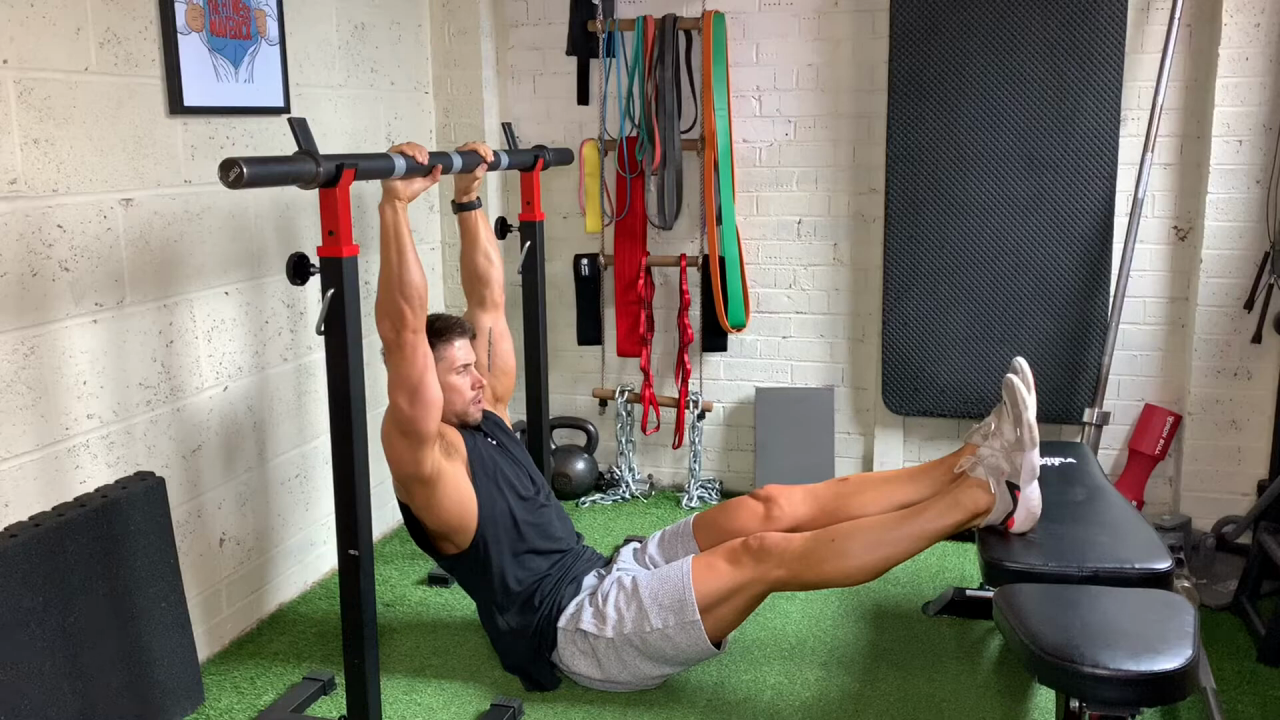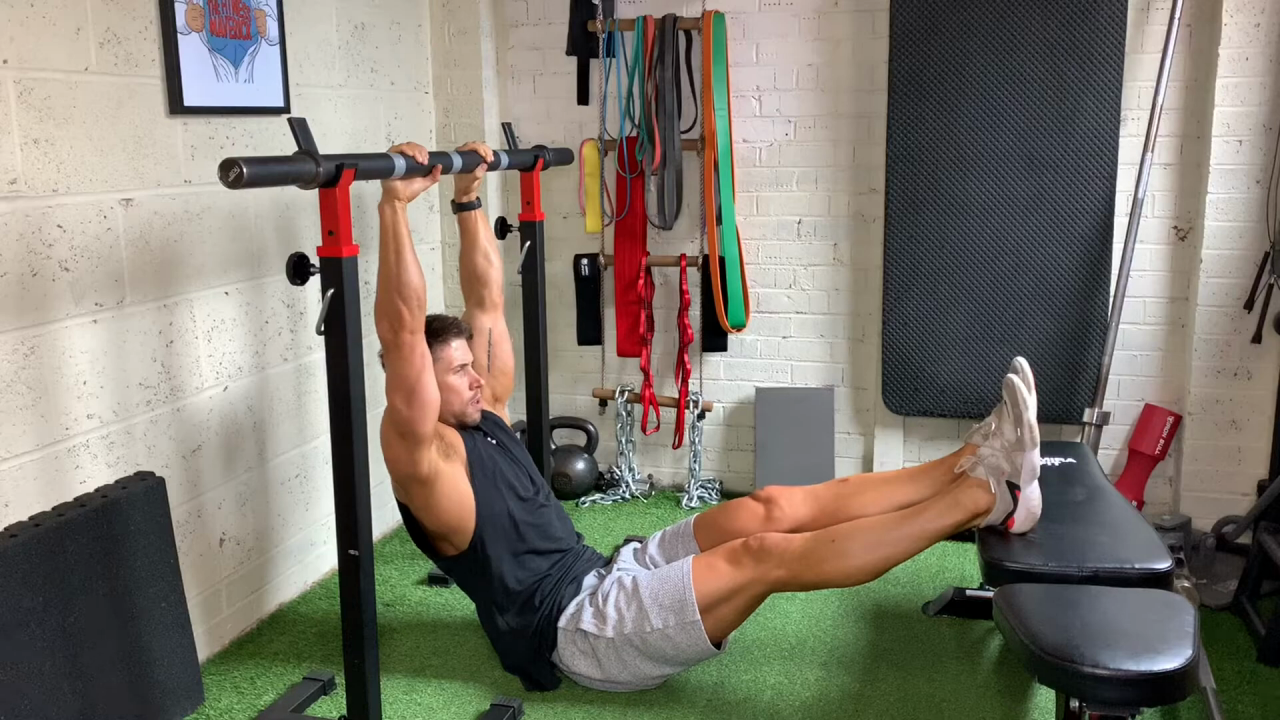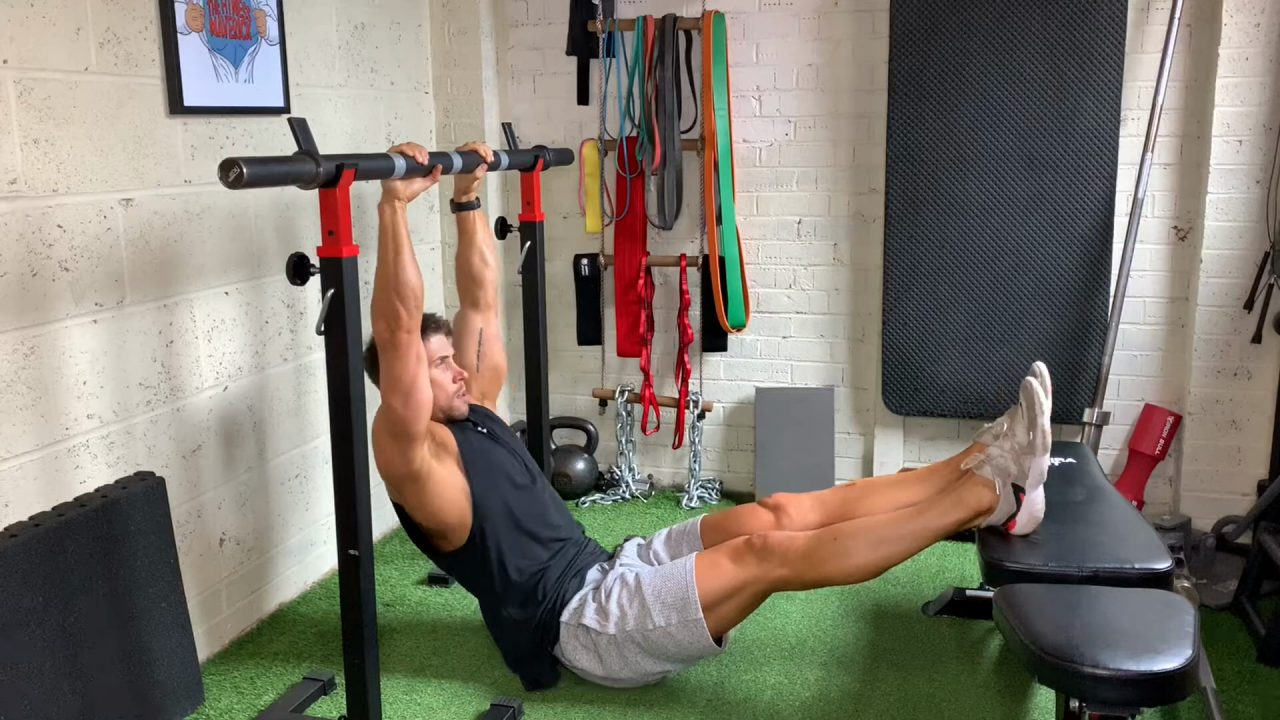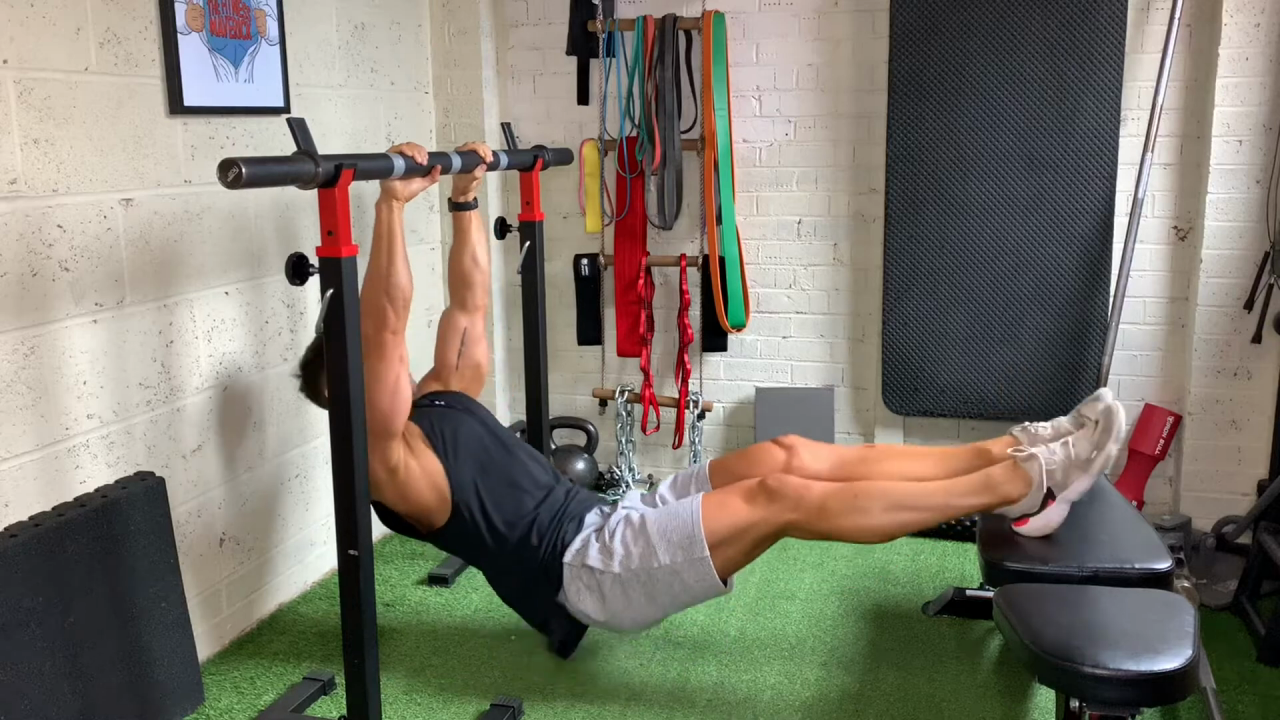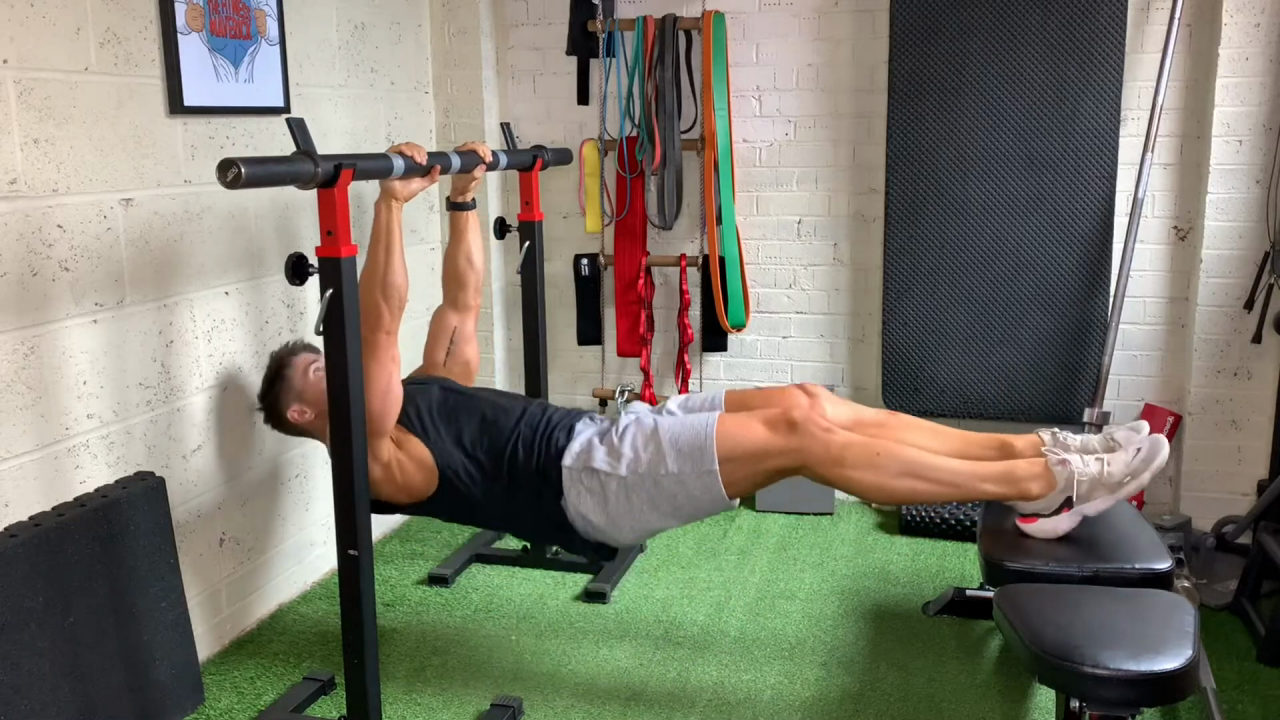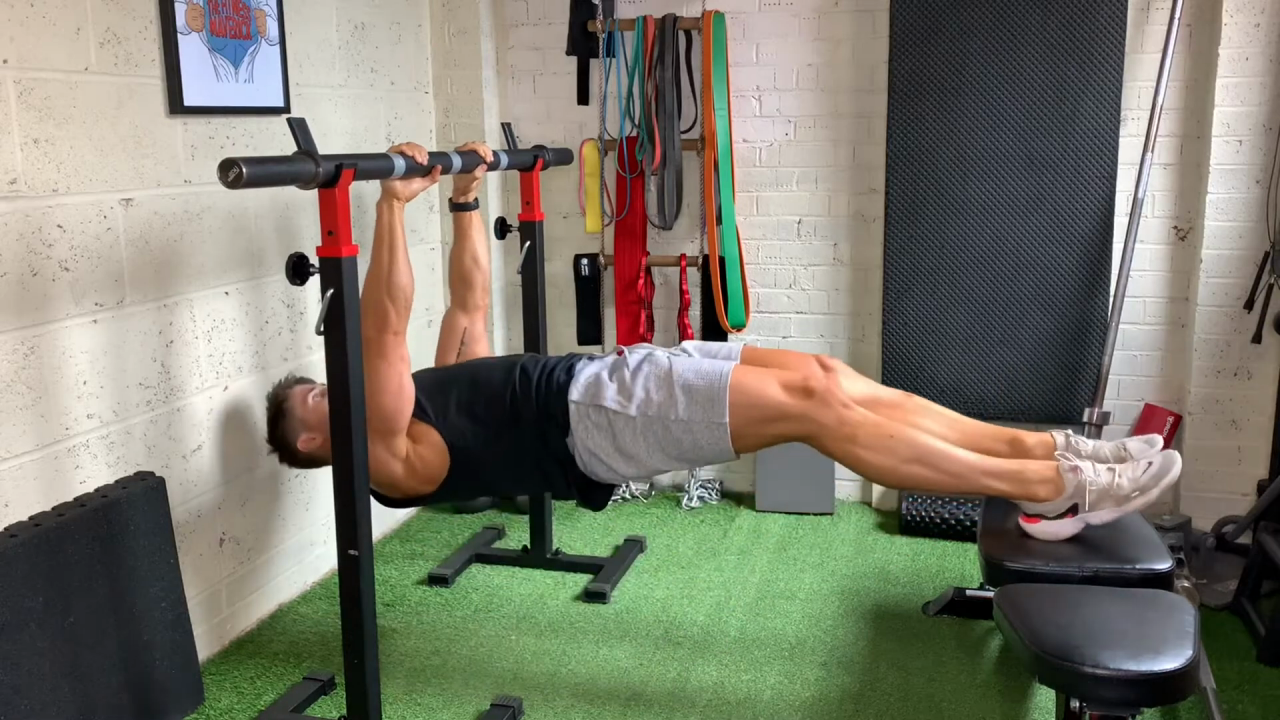
dt=0.3s
person 1, frame 1
left shoulder: (484, 416)
right shoulder: (423, 454)
left elbow: (487, 307)
right elbow: (402, 334)
left wrist: (468, 198)
right wrist: (395, 204)
left hip: (602, 581)
right hip: (577, 630)
left knee: (769, 508)
right knee: (765, 553)
left ankle: (972, 464)
right ankle: (987, 494)
person 1, frame 2
left shoulder: (483, 416)
right shoulder: (422, 457)
left elbow: (486, 310)
right elbow: (402, 336)
left wrist: (467, 199)
right wrist: (395, 206)
left hip: (602, 582)
right hip: (579, 630)
left knee: (769, 511)
right knee: (767, 555)
left ankle: (972, 464)
right ankle: (987, 495)
person 1, frame 3
left shoulder: (471, 413)
right shoulder: (414, 454)
left elbow: (480, 311)
right elbow: (395, 333)
left wrist: (467, 199)
right wrist: (395, 204)
left hip: (607, 575)
right hip: (584, 622)
left knee: (776, 514)
right knee: (767, 551)
left ankle: (980, 467)
right ankle: (993, 493)
person 1, frame 4
left shoulder: (443, 397)
right shoulder: (391, 453)
left elbow: (469, 307)
right elbow: (381, 329)
left wrist: (466, 200)
right wrist: (392, 205)
left hip: (605, 527)
right hip: (582, 568)
left knee: (787, 457)
right knee: (776, 494)
left ankle: (1010, 454)
right ankle: (1021, 485)
person 1, frame 5
left shoulder: (423, 396)
right shoulder: (375, 458)
left elbow: (460, 306)
right elbow: (380, 326)
left wrist: (464, 199)
right wrist: (389, 204)
left hip: (606, 441)
right hip: (592, 471)
left knee: (812, 408)
right knee: (797, 432)
left ankle: (1033, 452)
right ankle: (1046, 487)
person 1, frame 6
left shoulder: (436, 395)
right shoulder: (390, 456)
left elbow: (468, 307)
right elbow: (383, 329)
left wrist: (466, 198)
right wrist: (391, 205)
left hip: (614, 381)
right hip: (597, 411)
left knee: (828, 378)
right knee: (811, 403)
left ankle: (1043, 448)
right ankle: (1054, 488)
